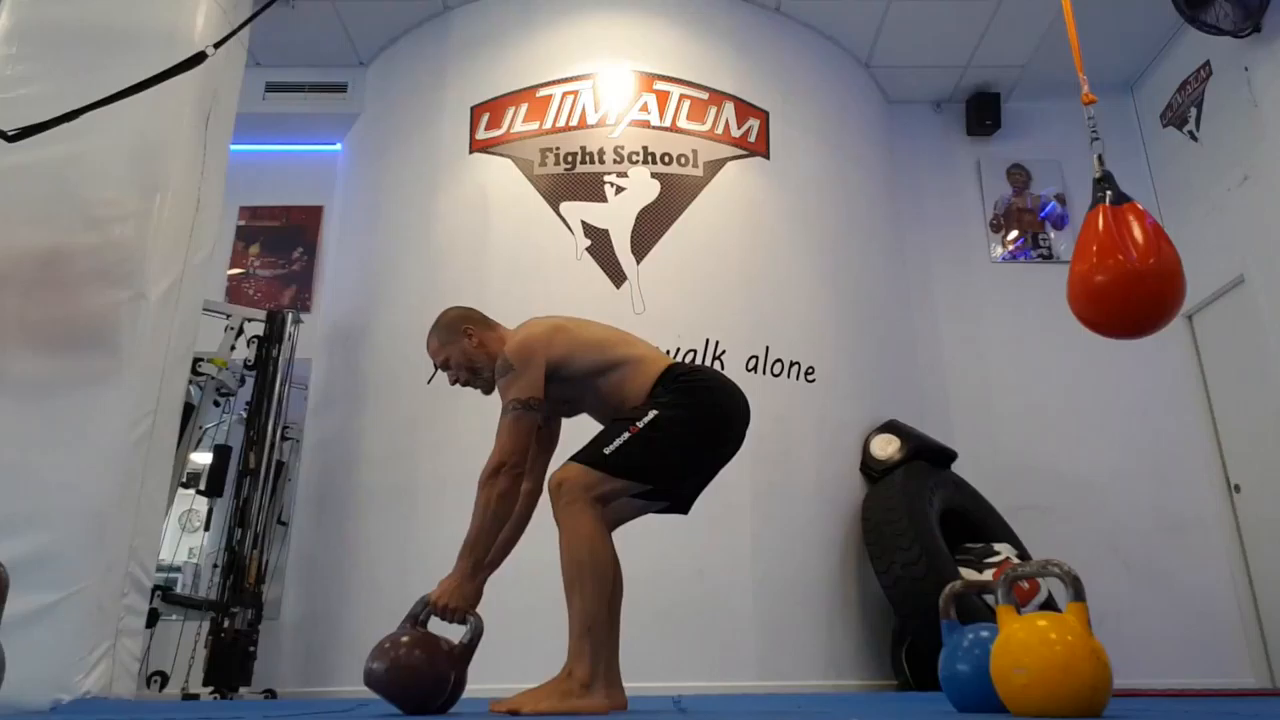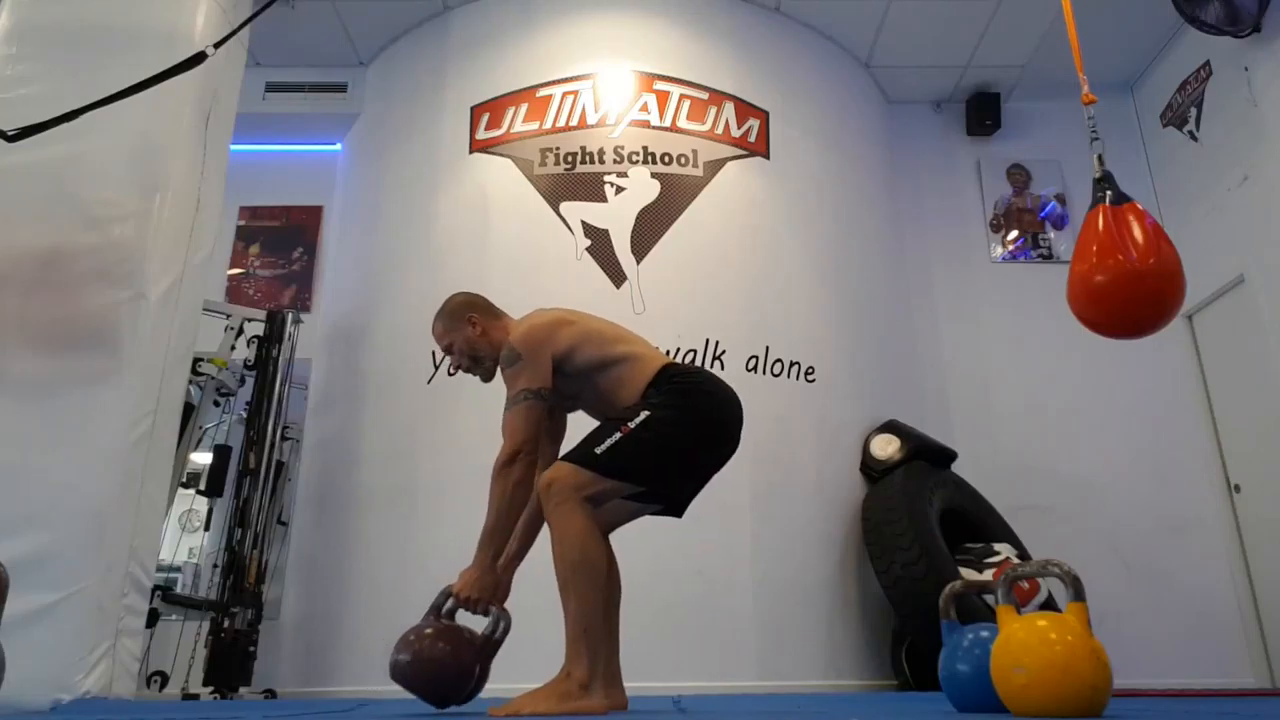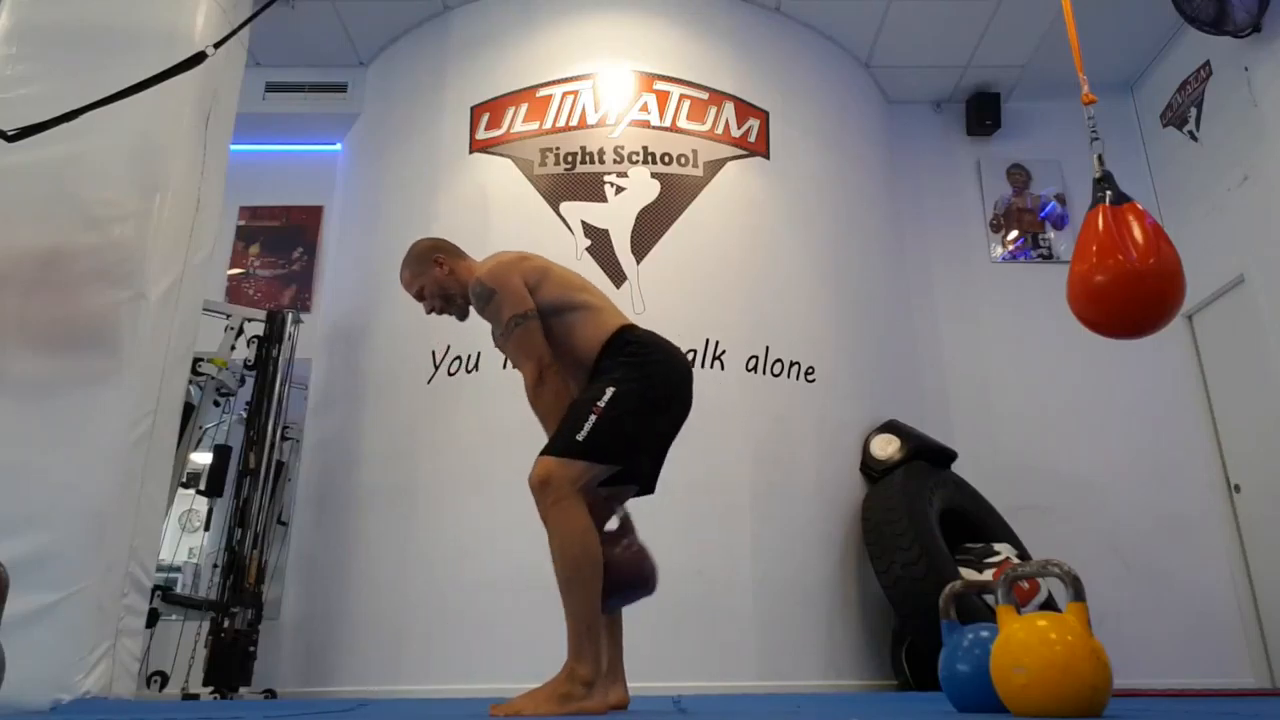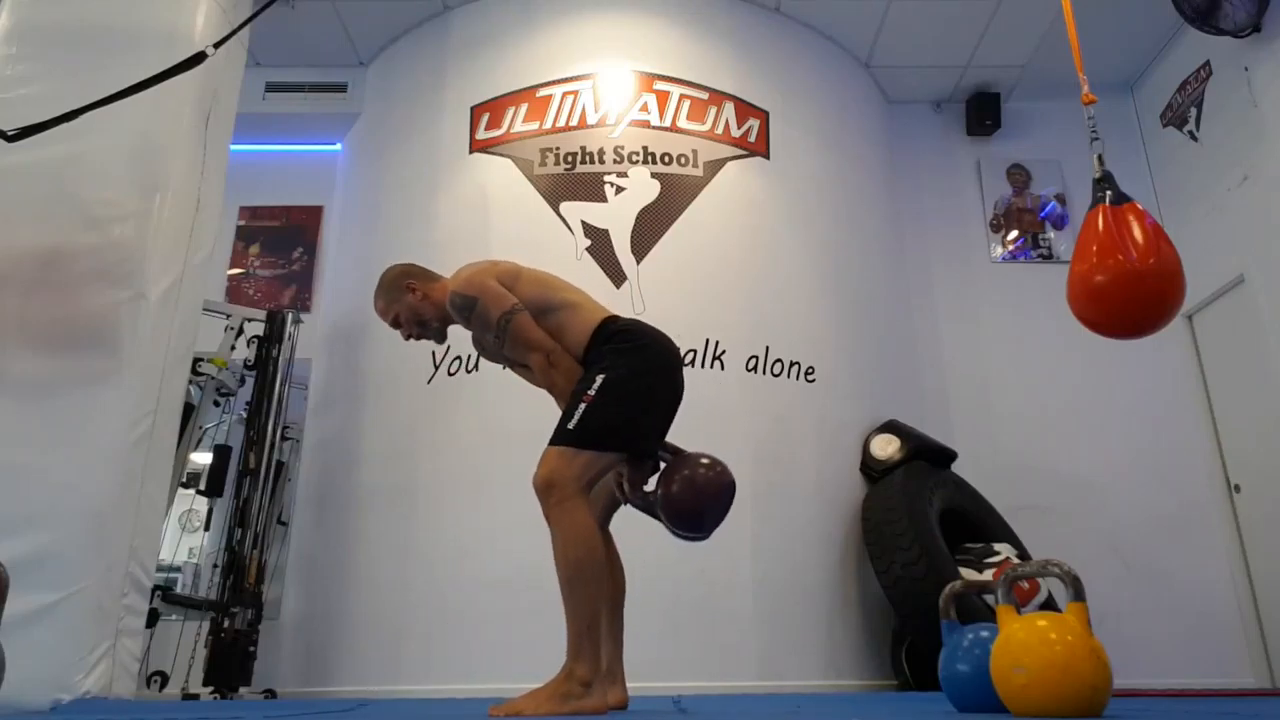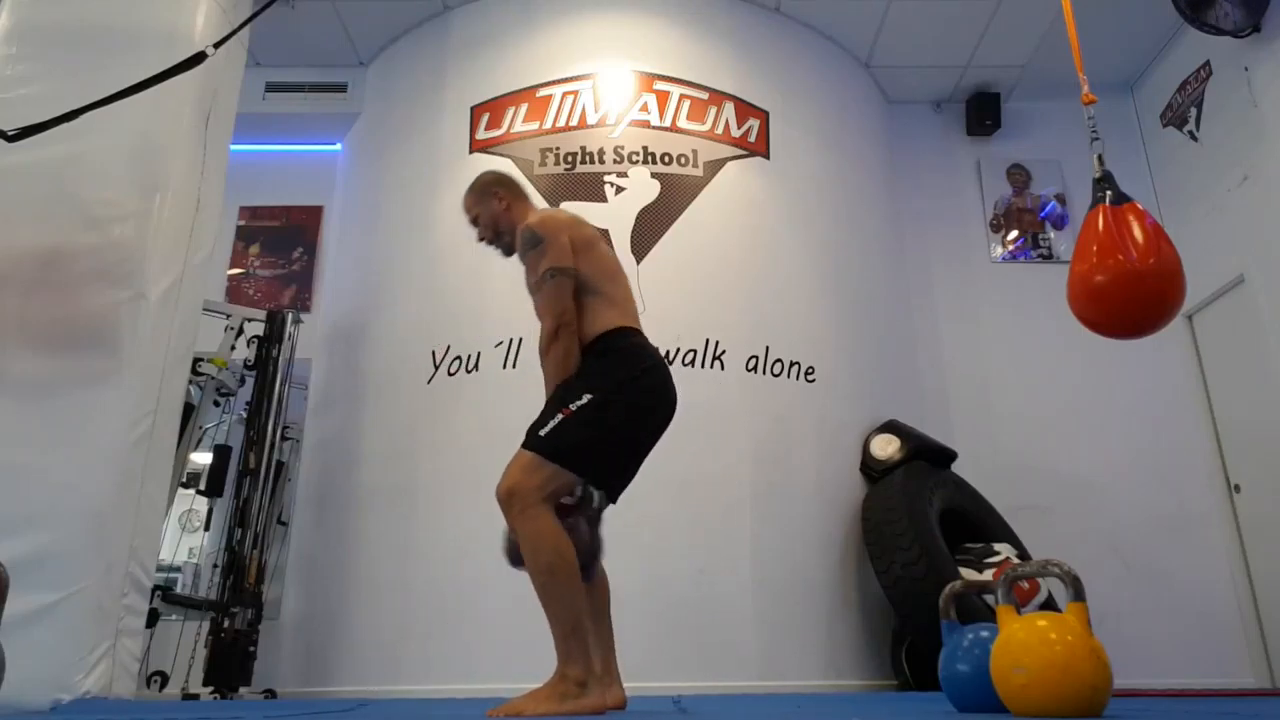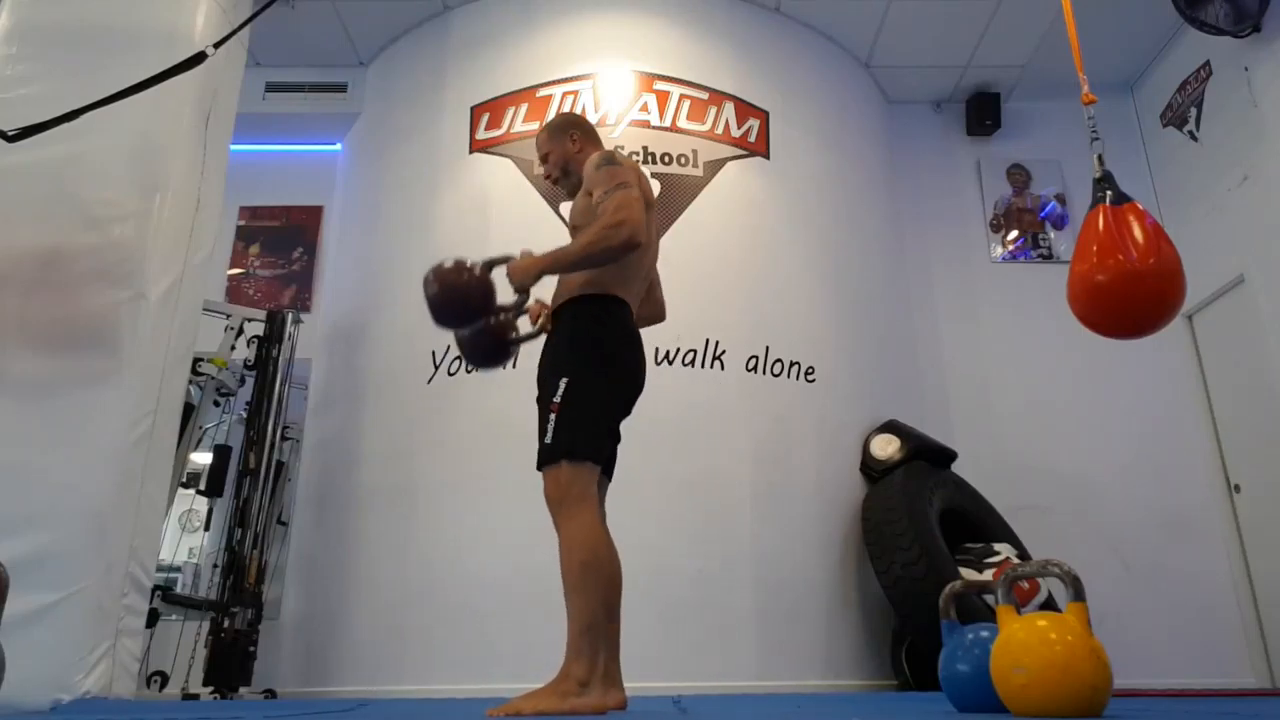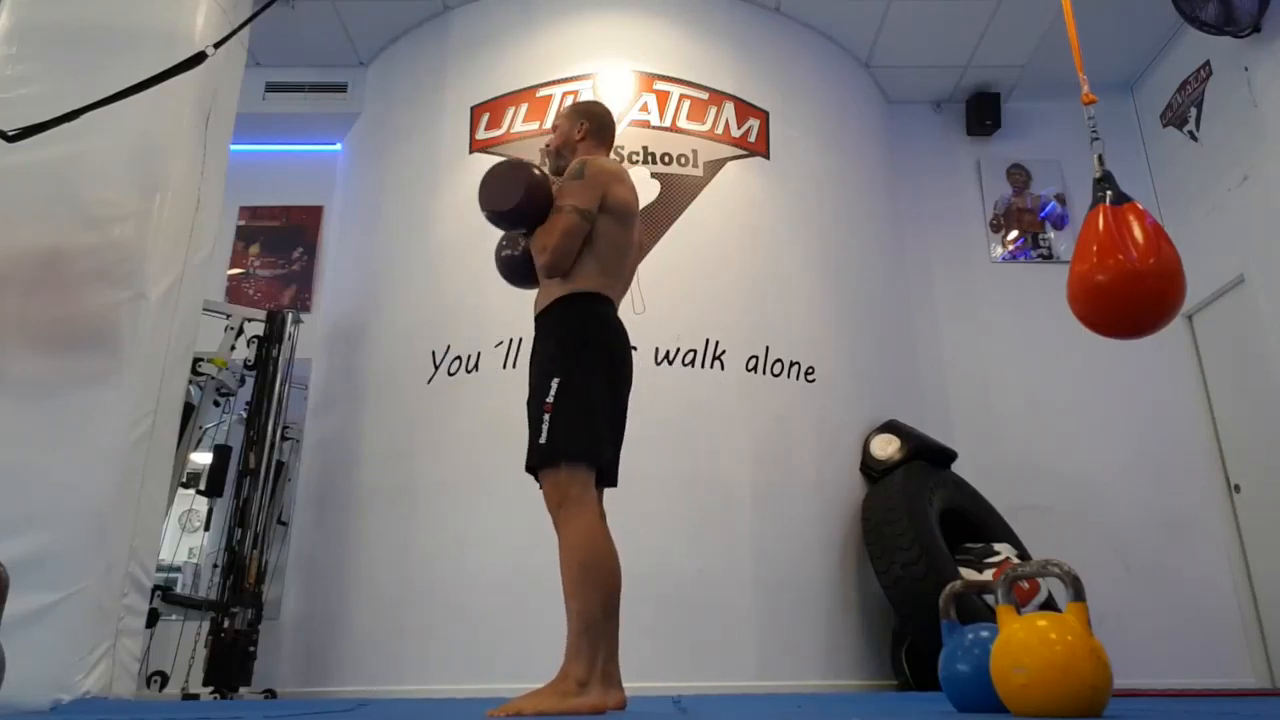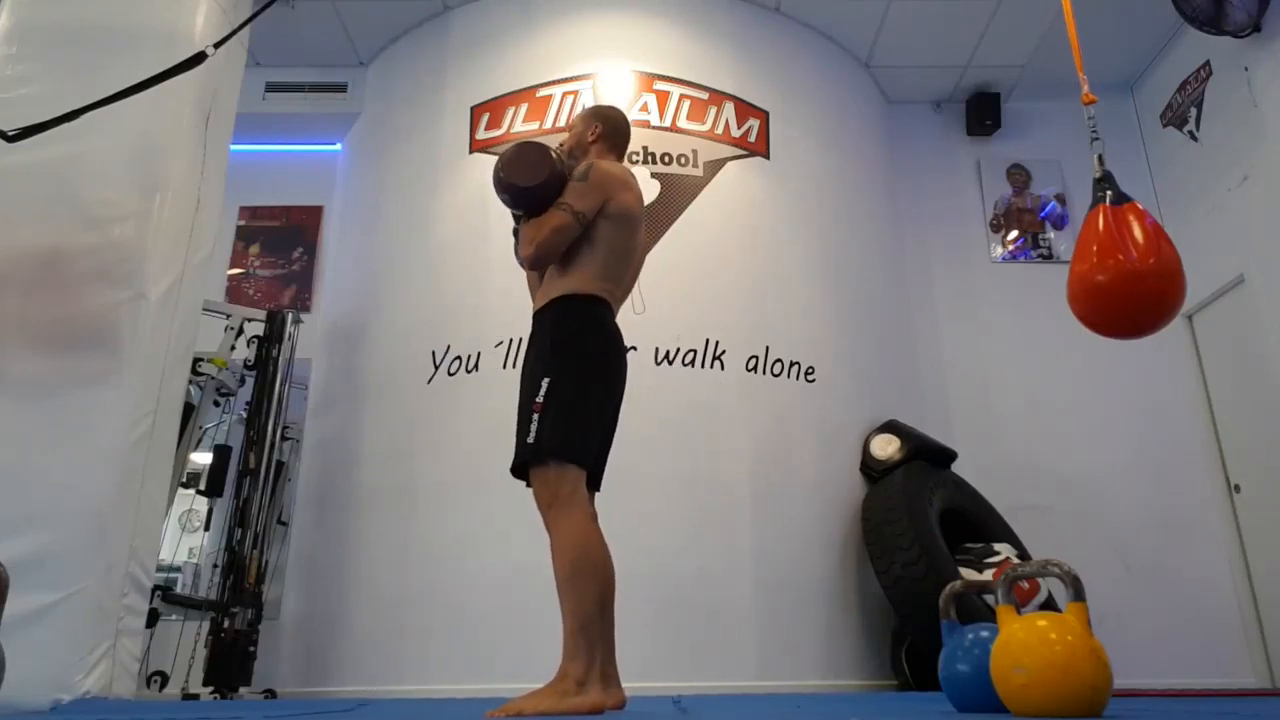
dt=0.3s
person 1, frame 1
left shoulder: (519, 351)
right shoulder: (540, 373)
left elbow: (504, 472)
right elbow: (528, 483)
left wrist: (464, 573)
right wrist: (479, 574)
left hip: (697, 401)
right hip: (708, 408)
left knee: (573, 490)
right knee: (586, 515)
left ankle: (585, 682)
right ankle: (603, 682)
person 1, frame 2
left shoulder: (524, 342)
right shoulder: (543, 364)
left elbow: (515, 462)
right elbow: (538, 474)
left wrist: (482, 566)
right wrist: (503, 569)
left hip: (691, 404)
right hip: (704, 410)
left knee: (565, 491)
right knee: (582, 519)
left ankle: (583, 683)
right ankle: (604, 683)
person 1, frame 3
left shoulder: (490, 277)
right shoulder: (504, 324)
left elbow: (541, 379)
right elbow: (560, 379)
left wrist: (569, 457)
left hip: (640, 367)
right hip: (655, 374)
left knee: (554, 482)
right knee: (580, 513)
left ankle: (583, 681)
right ankle: (607, 679)
person 1, frame 4
left shoulder: (467, 289)
right shoulder: (487, 335)
left elbow: (548, 358)
left wrist: (615, 446)
right wrist: (625, 444)
left hip: (632, 356)
right hip: (644, 363)
left knee: (558, 482)
right knee: (586, 513)
left ankle: (582, 679)
right ankle: (608, 679)
person 1, frame 5
left shoulder: (542, 230)
right shoulder: (572, 241)
left elbow: (559, 334)
left wrist: (549, 424)
right wrist: (558, 428)
left hip: (620, 375)
right hip: (641, 381)
left knee: (520, 490)
right knee: (554, 519)
person 1, frame 6
left shoulder: (608, 164)
right shoulder: (616, 193)
left elbow: (624, 231)
right elbow: (650, 307)
left wrist: (542, 265)
right wrist: (561, 314)
left hip: (589, 339)
right hip: (609, 345)
left knee: (570, 499)
right knee: (580, 507)
person 1, frame 7
left shoulder: (591, 169)
right shoulder: (611, 194)
left elbow: (550, 258)
right wrist: (539, 218)
left hip: (574, 335)
right hip: (593, 338)
left knee: (570, 498)
right knee: (580, 506)
person 1, frame 8
left shoulder: (599, 175)
right shoulder: (618, 203)
left elbow: (533, 252)
right wrist: (540, 214)
left hip: (569, 336)
right hip: (588, 340)
left knee: (560, 496)
right knee: (571, 503)
